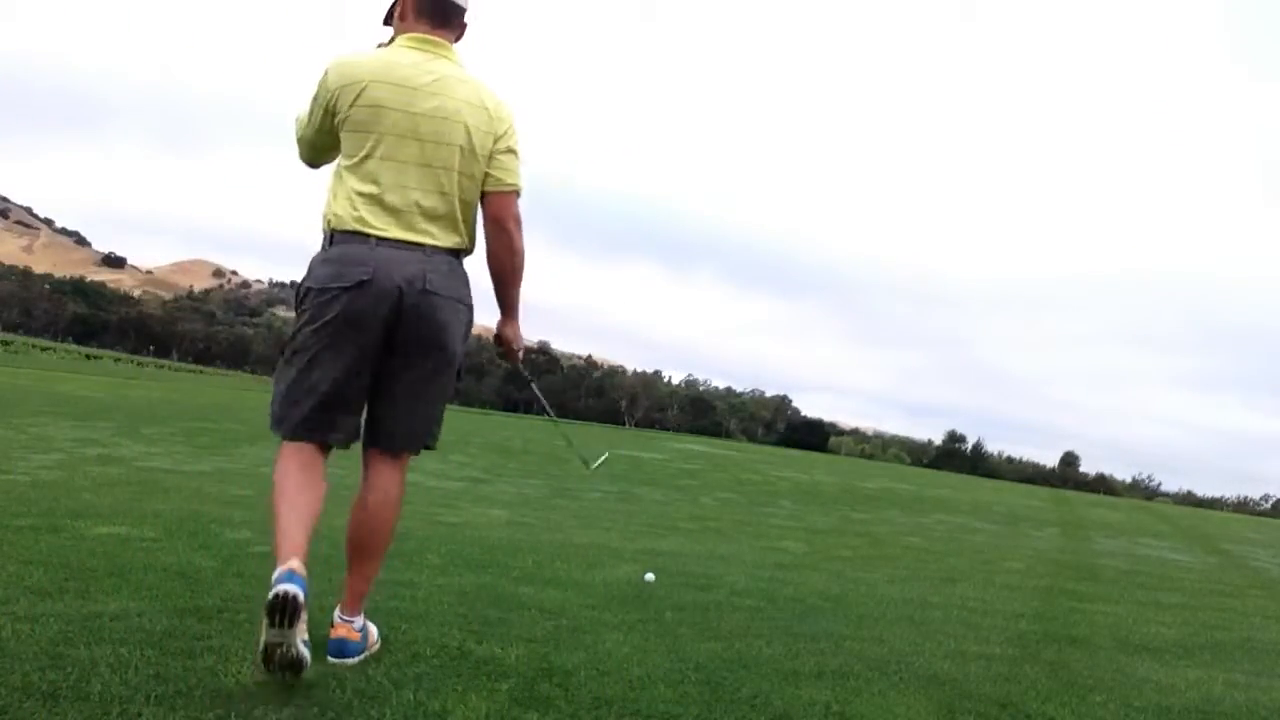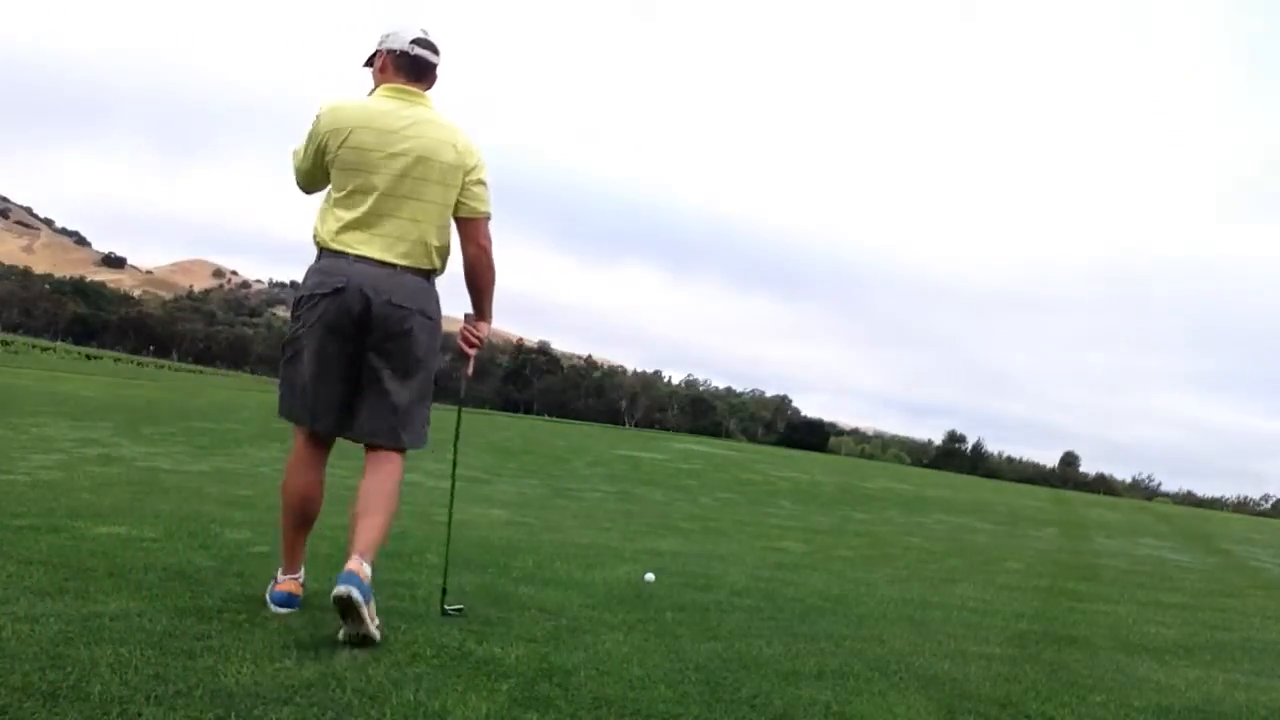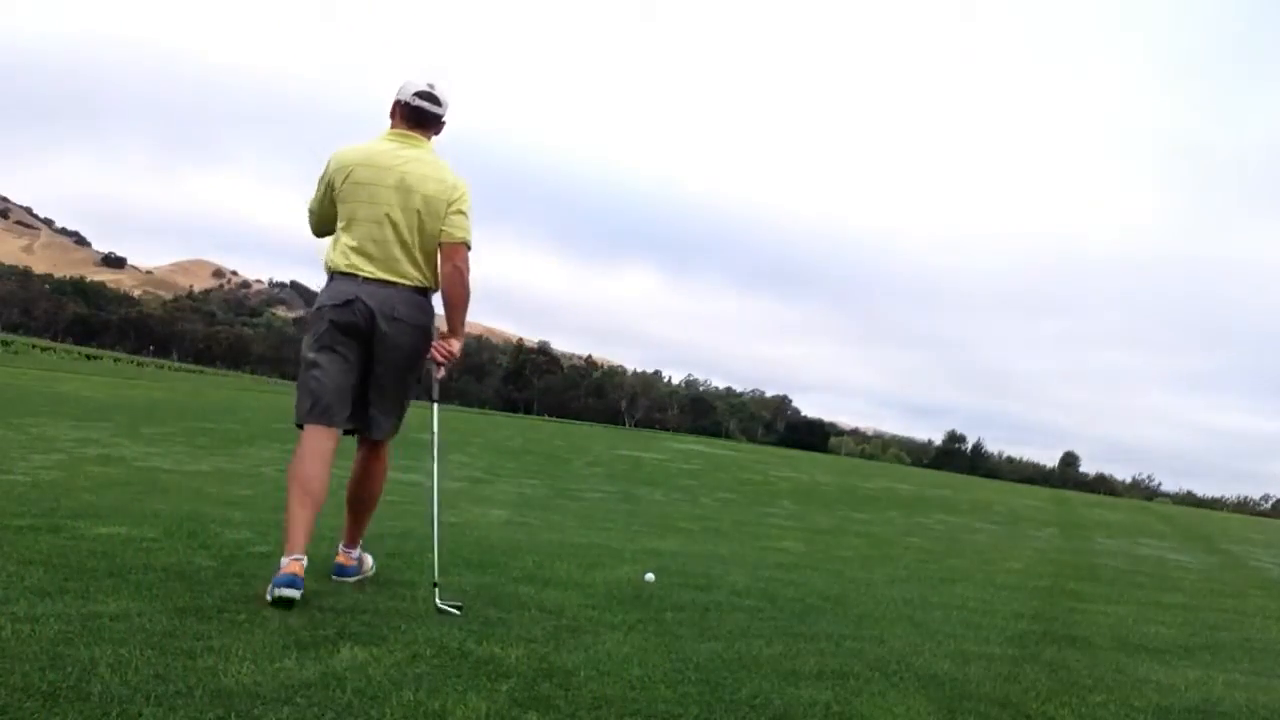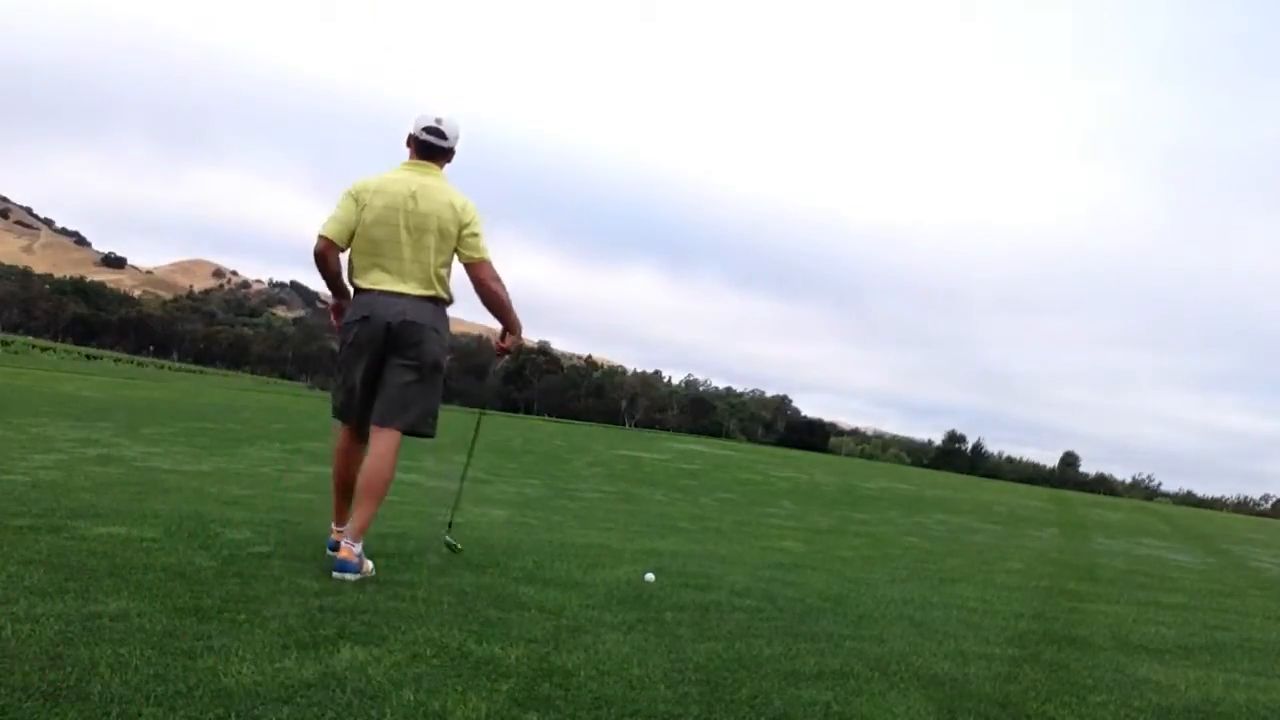
dt=0.5s
person 1, frame 1
left shoulder: (349, 73)
right shoulder: (488, 106)
left elbow: (311, 152)
right elbow: (504, 226)
right wrist: (510, 317)
left hip: (350, 267)
right hip: (438, 285)
left knee: (305, 440)
right knee: (388, 458)
left ankle: (290, 573)
right ankle: (349, 622)
person 1, frame 2
left shoulder: (338, 117)
right shoulder: (458, 145)
left elbow: (305, 180)
right elbow: (477, 244)
right wrist: (481, 317)
left hip: (336, 281)
right hip: (409, 296)
left knee: (312, 440)
right knee: (386, 451)
left ankle: (289, 578)
right ankle: (356, 572)
person 1, frame 3
left shoulder: (347, 160)
right shoulder: (449, 182)
left elbow: (319, 225)
right elbow: (455, 265)
right wrist: (454, 333)
left hip: (344, 297)
right hip: (407, 310)
left knee: (319, 431)
right knee: (376, 438)
left ankle: (293, 561)
right ankle: (350, 553)
person 1, frame 4
left shoulder: (366, 189)
right shoulder: (458, 205)
left elbow: (324, 249)
right elbow: (484, 278)
left wrist: (339, 295)
right wrist: (512, 326)
left hip: (366, 310)
right hip: (422, 320)
left knee: (353, 426)
right knee: (388, 434)
left ankle: (339, 530)
right ankle: (351, 547)
